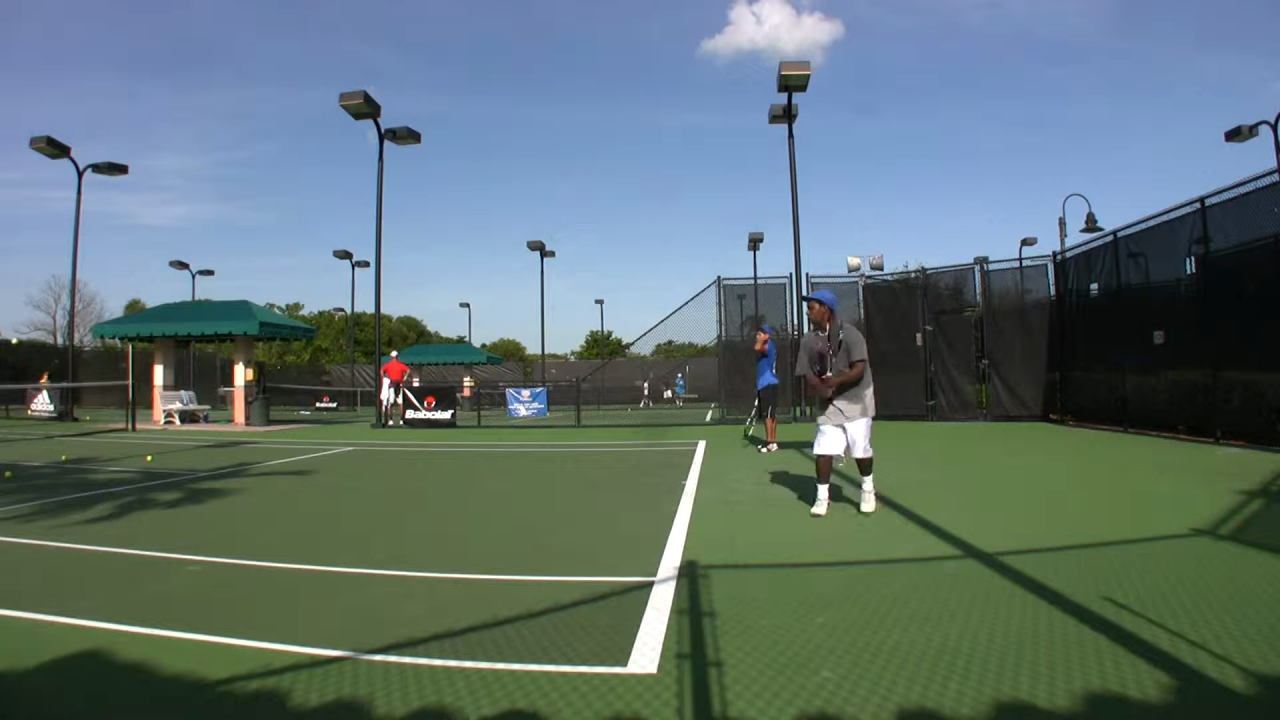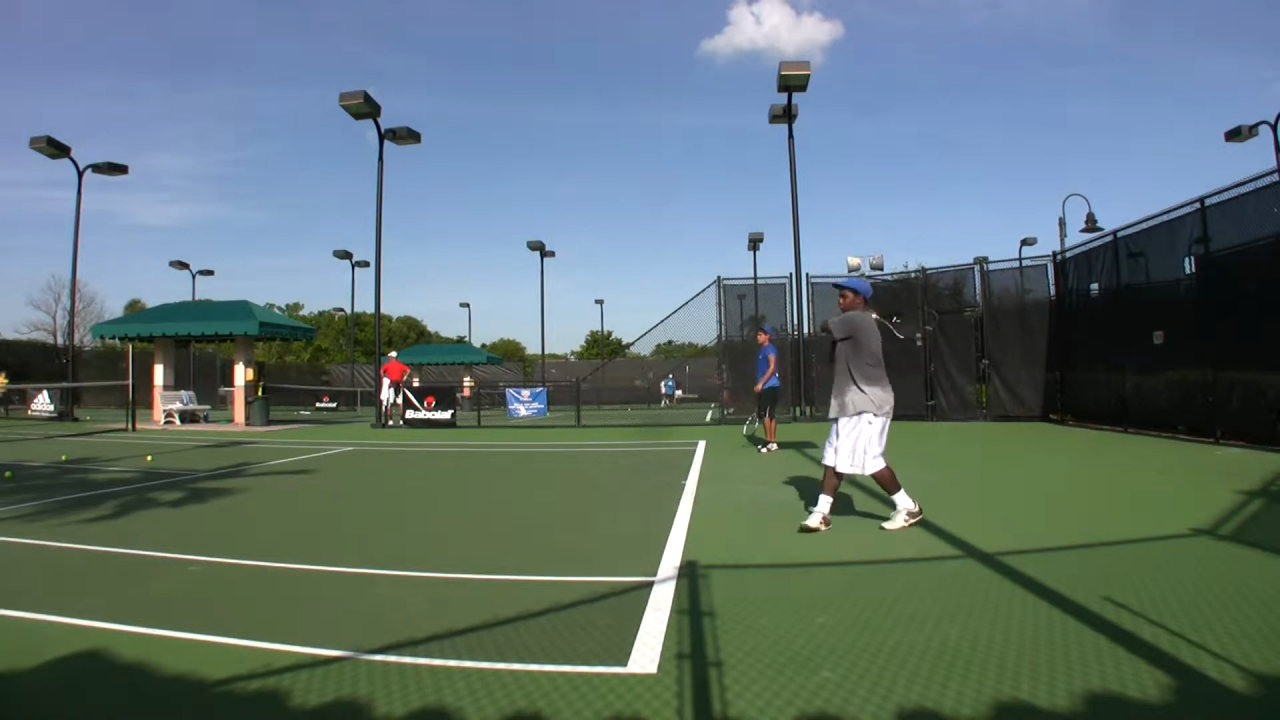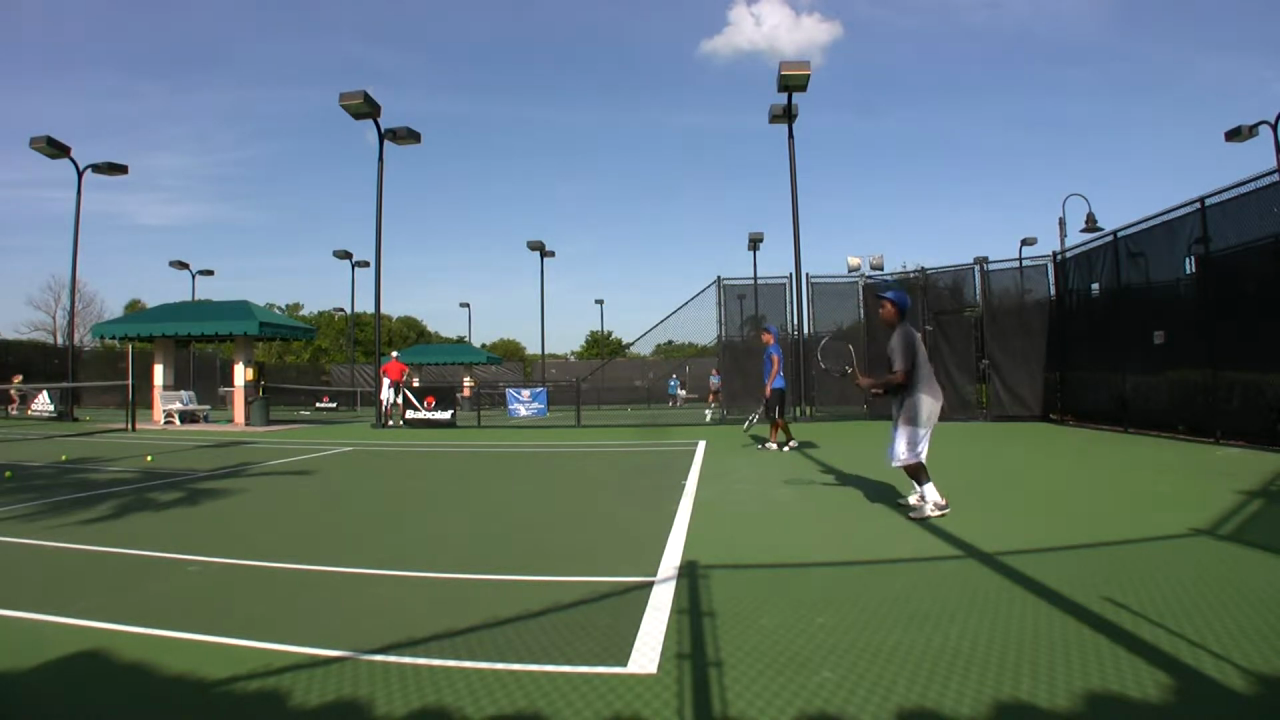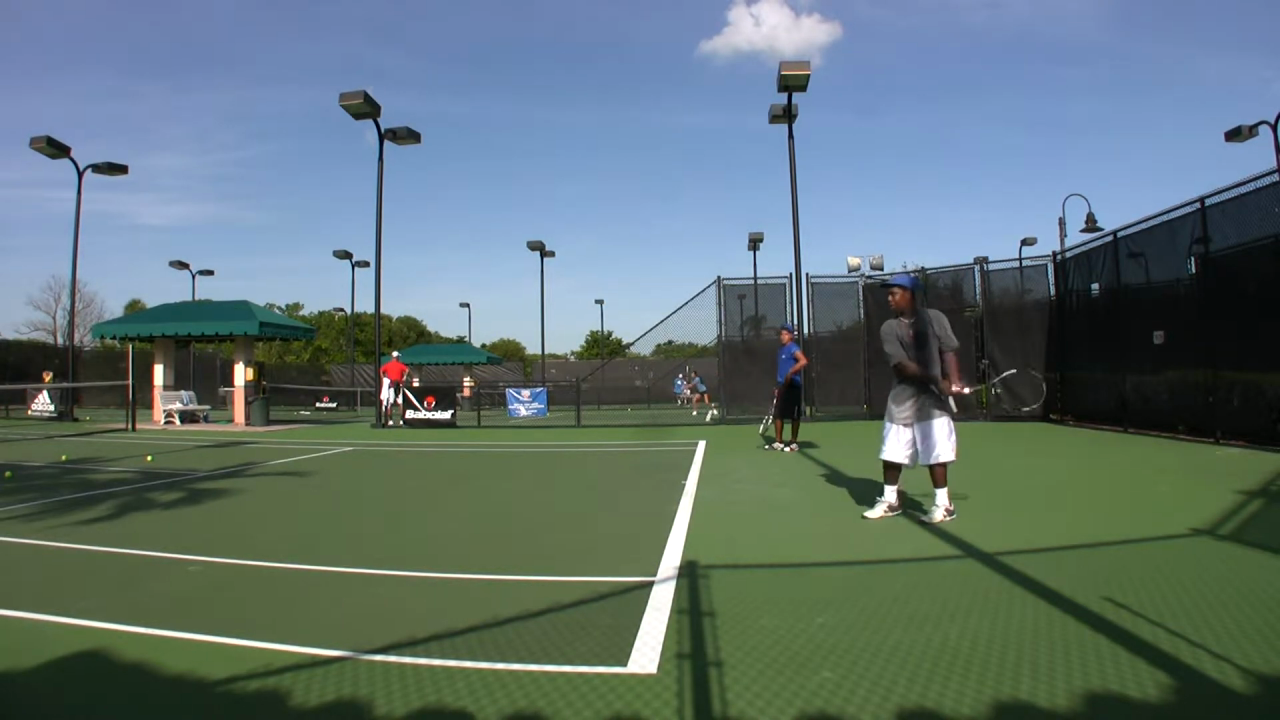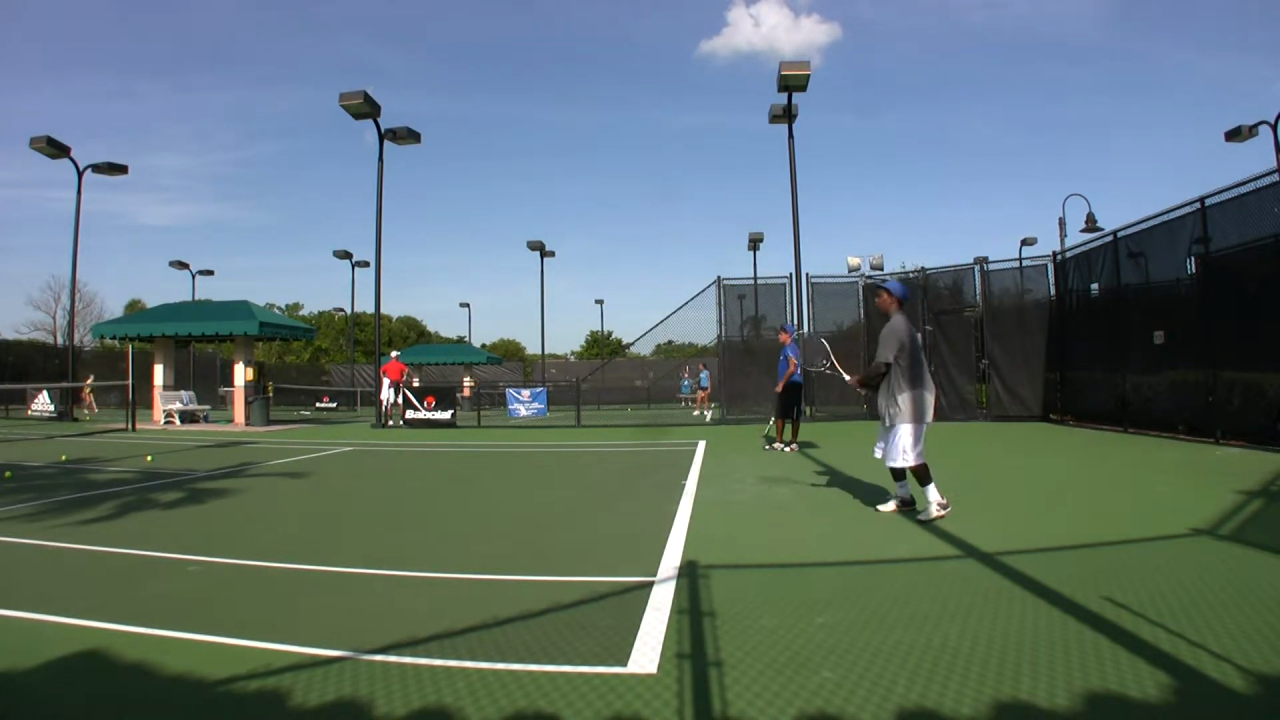
dt=1s
person 1, frame 1
left shoulder: (849, 333)
right shoulder: (808, 340)
left elbow: (860, 369)
right elbow: (806, 375)
left wrist: (835, 383)
right wrist: (821, 387)
left hip: (857, 400)
right hip: (828, 404)
left knee: (860, 447)
right knee: (823, 451)
left ankle: (867, 489)
right ankle: (822, 497)
person 1, frame 2
left shoulder: (854, 320)
right shoulder: (858, 323)
left elbow: (826, 327)
right elbow: (839, 357)
left wrist: (831, 325)
left hip: (867, 403)
right hip: (852, 404)
left knee: (869, 459)
right knee: (834, 457)
left ankle: (908, 509)
right ankle: (821, 514)
person 1, frame 3
left shoulder: (901, 336)
right shoulder: (904, 334)
left elbow: (901, 377)
left wrist: (872, 383)
right wrist: (883, 389)
left hip: (918, 401)
right hip: (915, 400)
left knee: (906, 454)
right knee: (906, 451)
left ankle: (936, 501)
right ankle: (920, 492)
person 1, frame 4
left shoulder: (935, 319)
right shoulder: (889, 328)
left elbow: (949, 352)
right elbow: (903, 363)
left wrist: (953, 380)
right wrist: (934, 380)
left hip: (933, 396)
right hip: (904, 396)
left knee: (934, 452)
right knee: (892, 451)
left ankle: (944, 505)
right ankle: (890, 501)
person 1, frame 5
left shoulder: (894, 328)
right shoulder: (898, 326)
left elbow: (880, 368)
left wrist: (859, 380)
right wrist: (868, 383)
left hip: (911, 400)
right hip: (897, 400)
left knee: (908, 454)
right knee: (890, 452)
left ankle: (936, 501)
right ankle: (904, 496)
